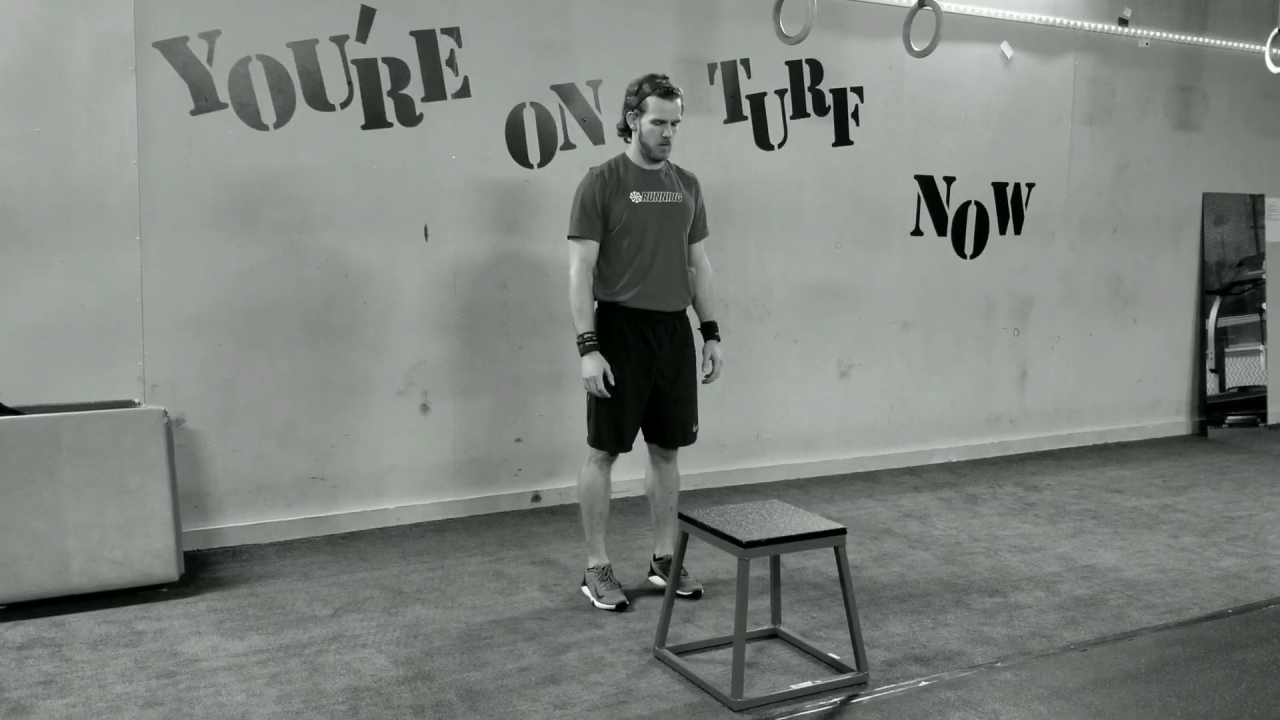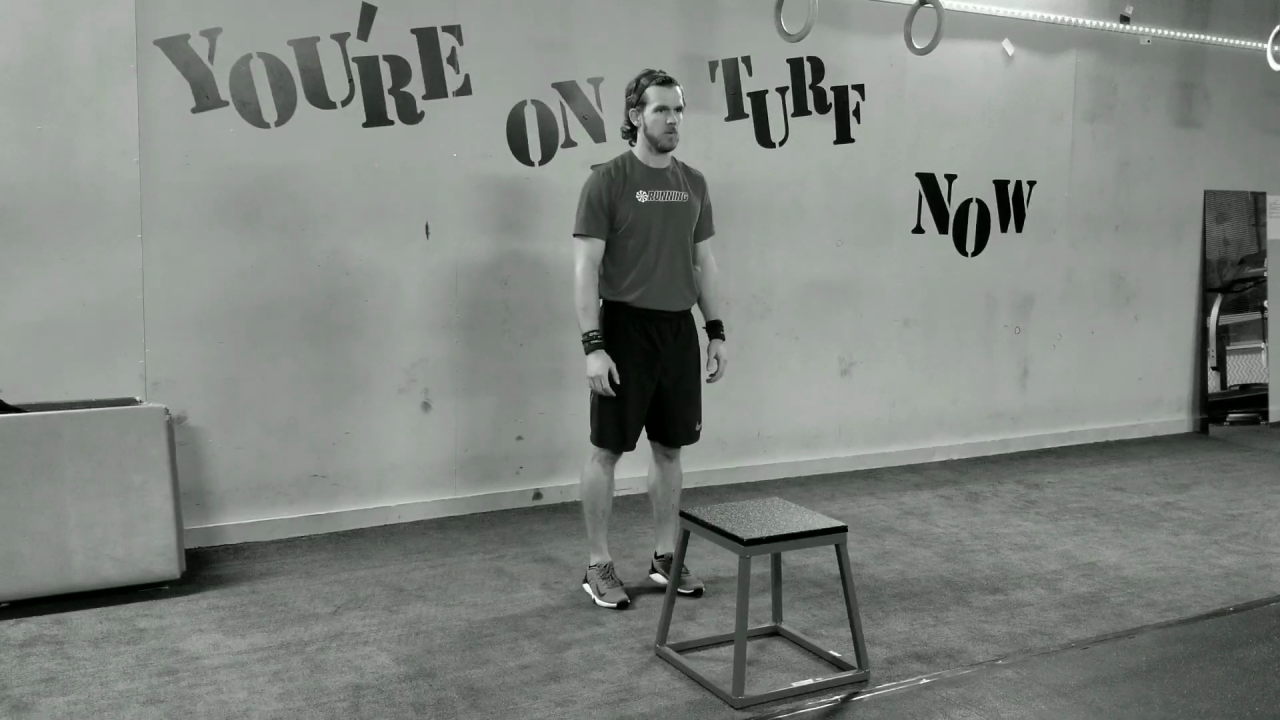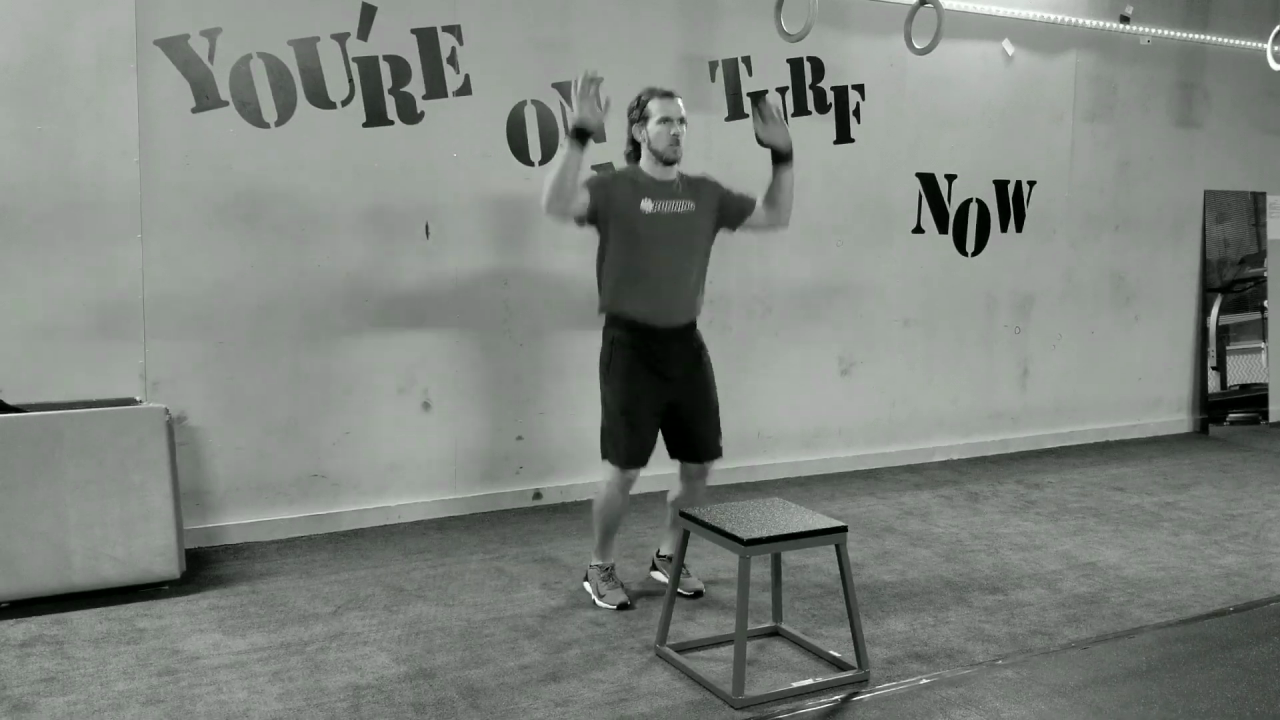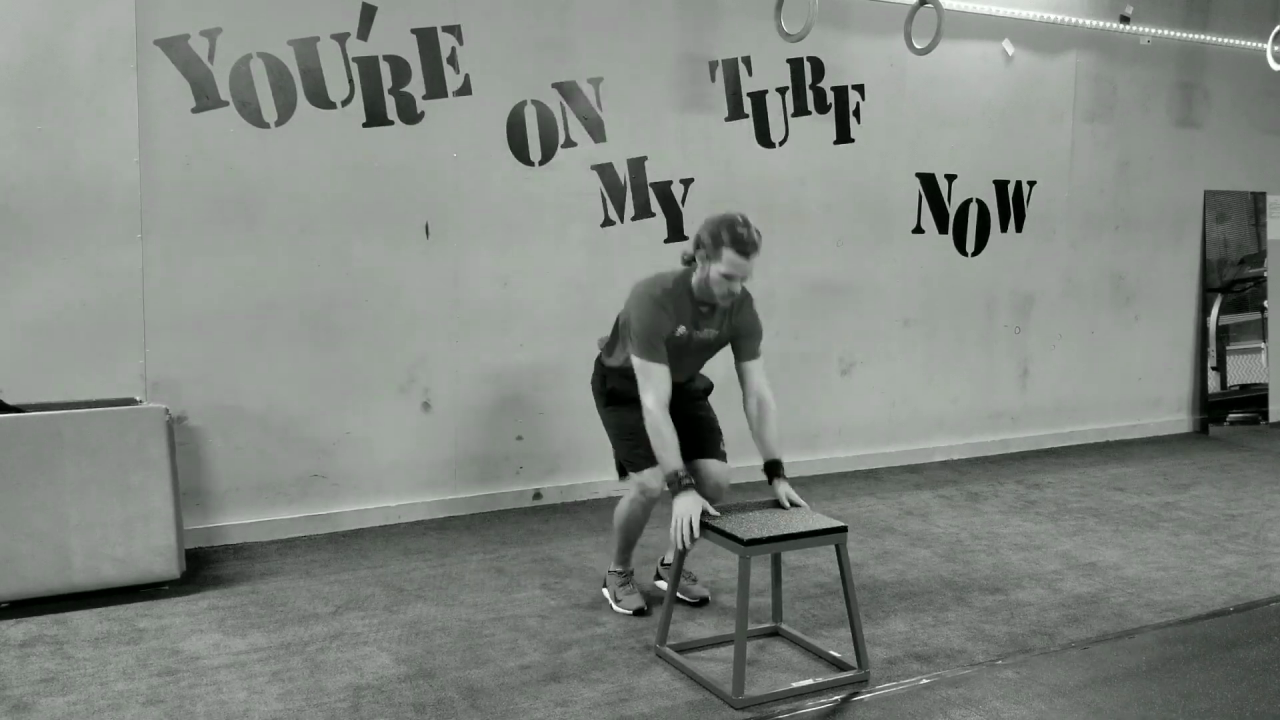
dt=0.7s
person 1, frame 1
left shoulder: (686, 184)
right shoulder: (600, 184)
left elbow: (698, 263)
right elbow: (580, 270)
left wrist: (711, 332)
right wrist: (588, 346)
left hip: (674, 332)
right hip: (621, 330)
left knee: (666, 449)
right knee: (604, 451)
left ankle: (664, 558)
right ankle: (596, 566)
person 1, frame 2
left shoulder: (693, 183)
right shoulder: (607, 181)
left elbow: (703, 261)
right elbow: (586, 269)
left wrist: (717, 331)
right wrist: (593, 346)
left hip: (679, 331)
right hip: (626, 329)
left knee: (670, 449)
right knee: (607, 450)
left ankle: (666, 556)
right ankle: (598, 564)
person 1, frame 3
left shoulder: (704, 193)
right shoulder: (613, 189)
left elbow: (776, 216)
right elbow: (556, 204)
left wrist: (781, 156)
right wrist: (581, 134)
left hip: (686, 345)
right hip: (630, 347)
left knee: (698, 465)
right knee: (626, 470)
left ankle: (669, 556)
right ankle: (599, 567)
person 1, frame 4
left shoulder: (740, 308)
right shoulder: (655, 299)
left elbow: (756, 392)
right elbow: (653, 403)
left wrist: (776, 473)
right wrist: (682, 489)
left hip: (683, 384)
right hip: (624, 386)
left knee: (715, 479)
right knee: (649, 483)
left ankle: (672, 565)
right ankle: (618, 574)
